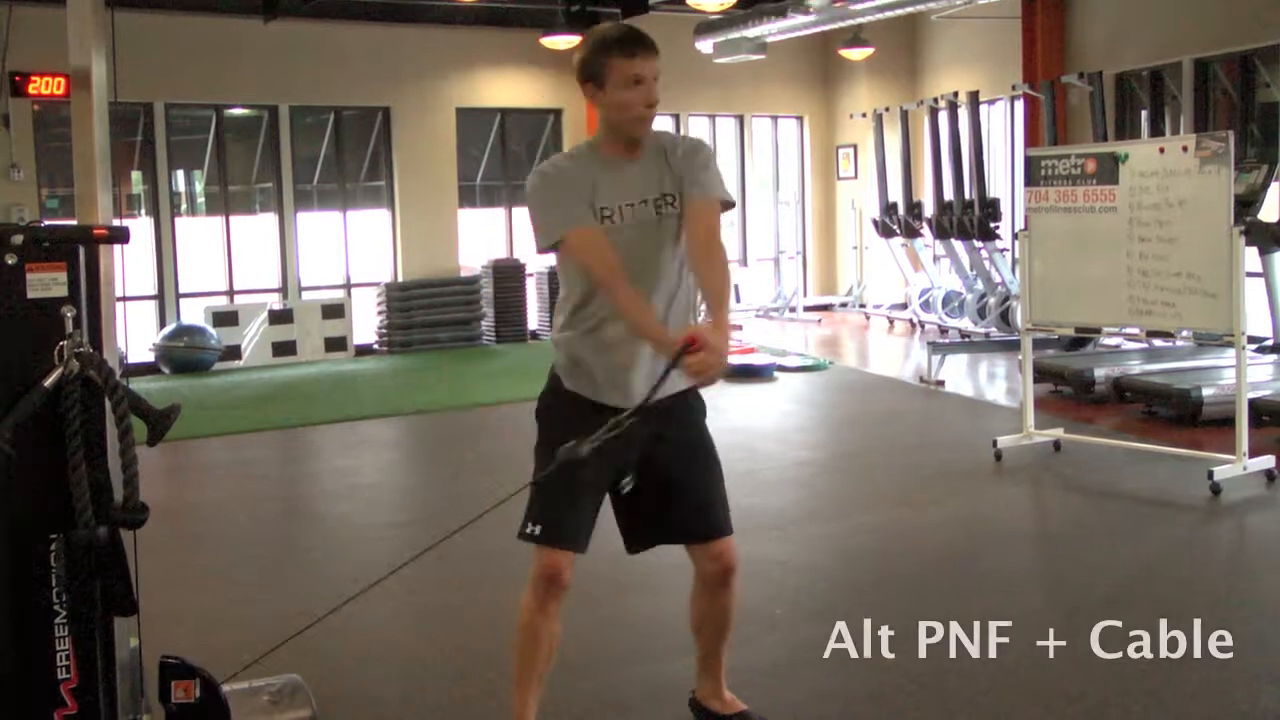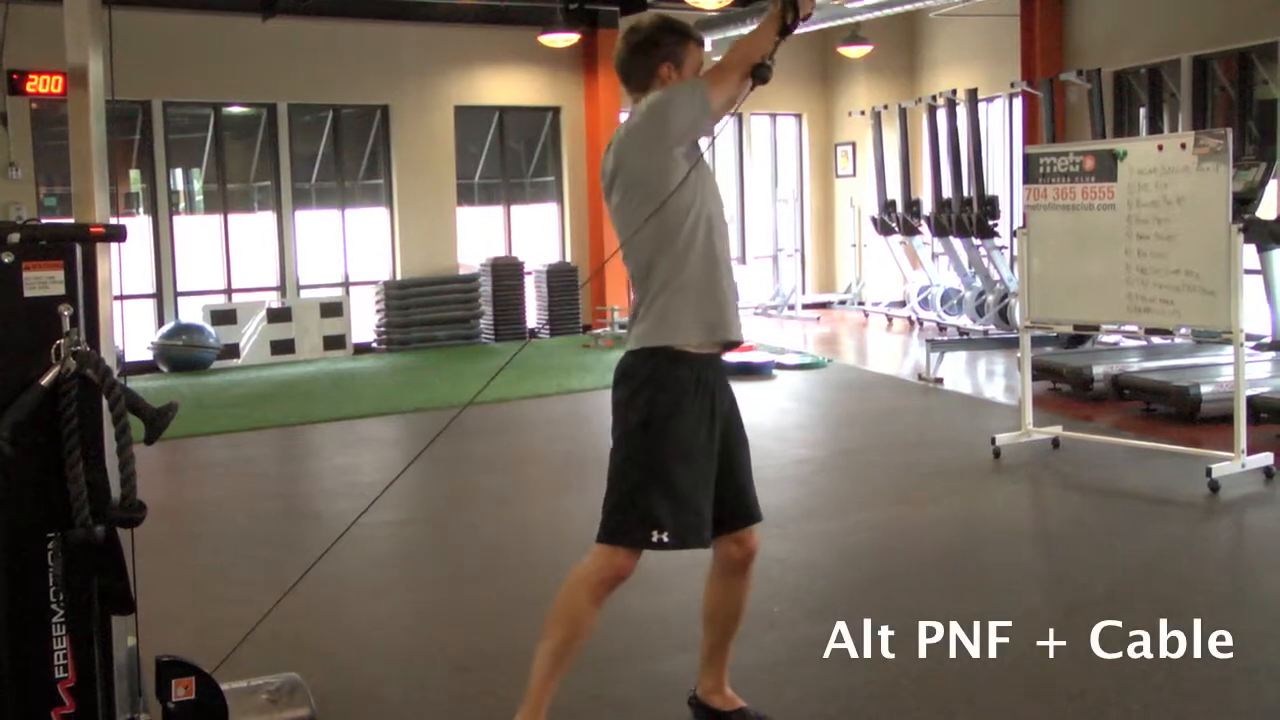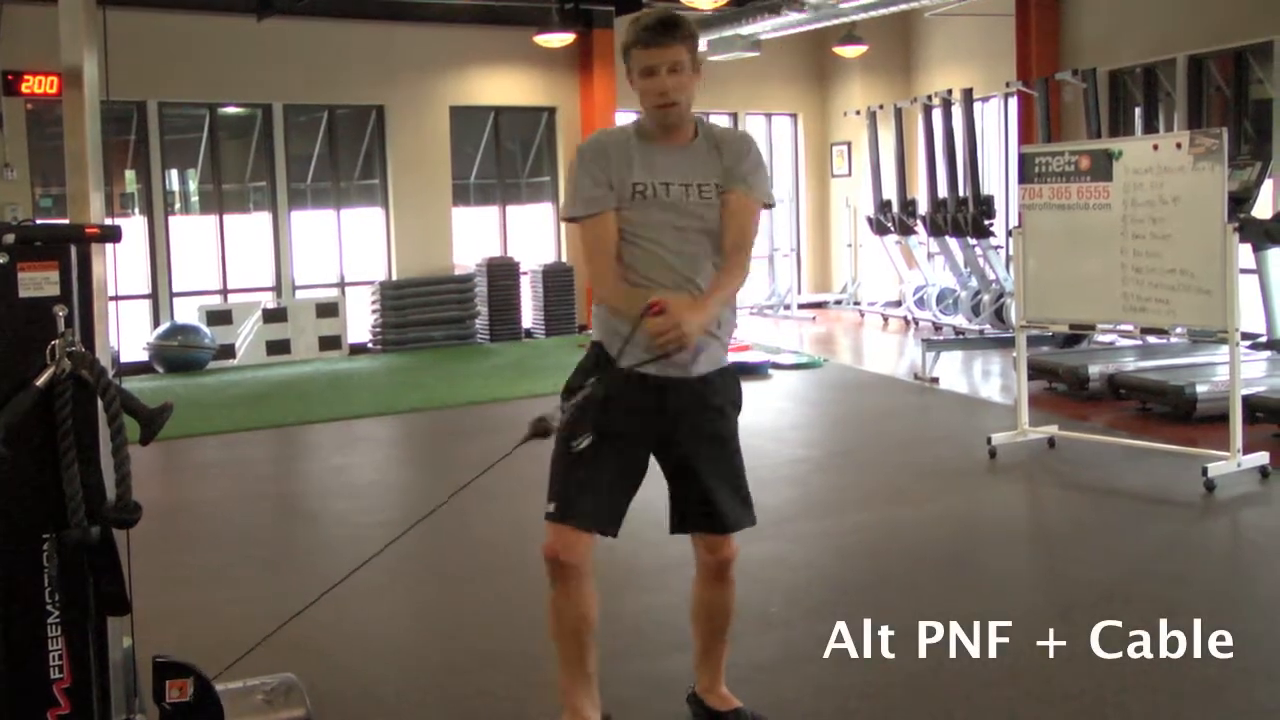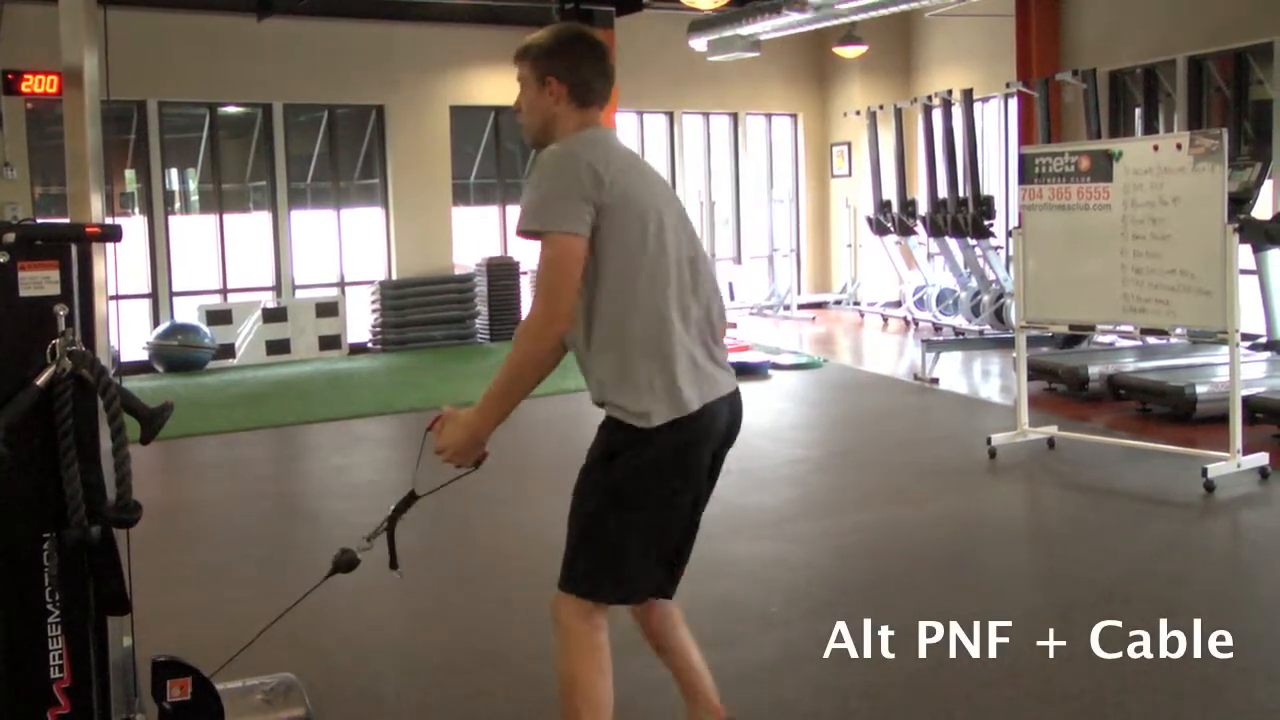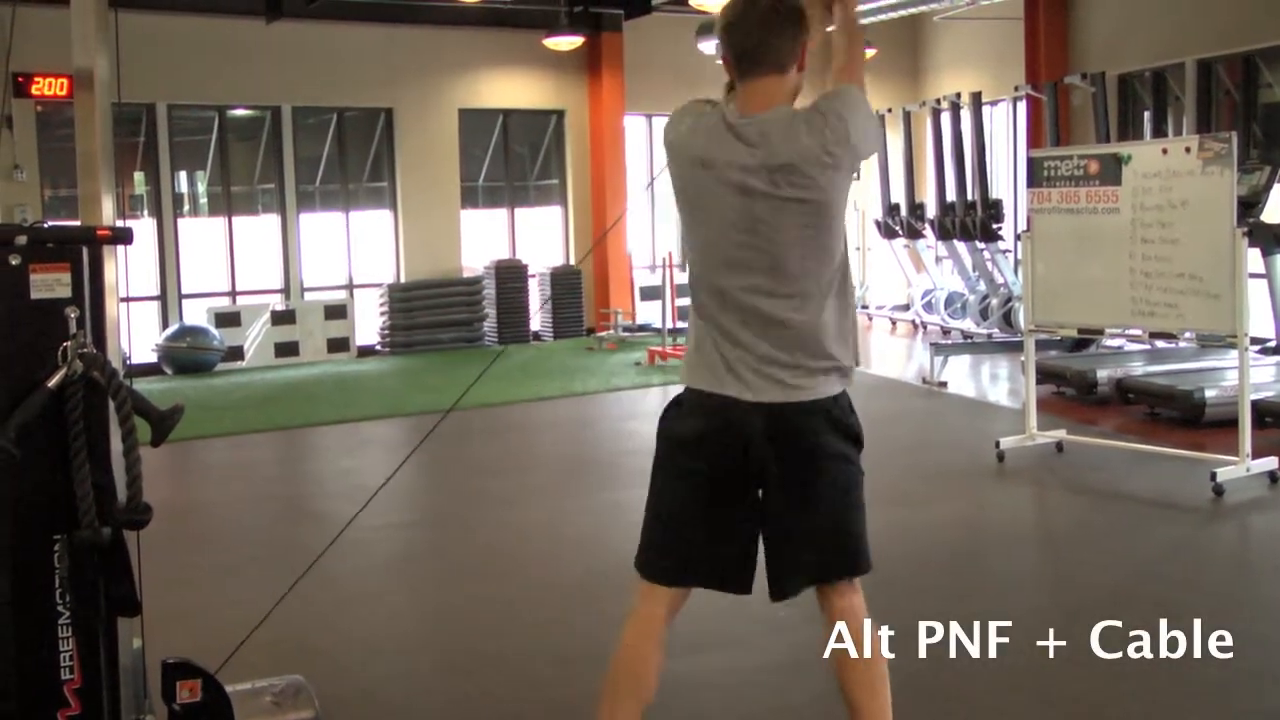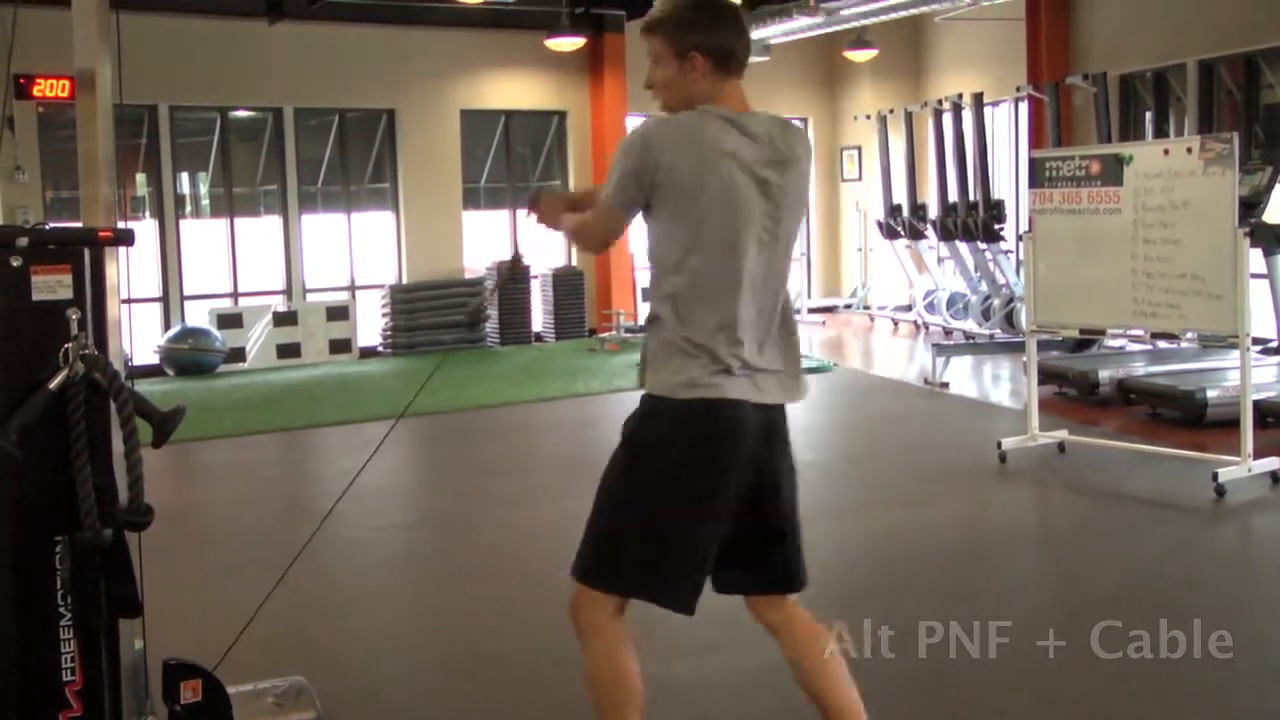
dt=0.7s
person 1, frame 1
left shoulder: (686, 156)
right shoulder: (556, 179)
left elbow: (708, 242)
right elbow: (604, 273)
left wrist: (716, 328)
right wrist: (663, 337)
left hip: (669, 395)
right hip: (582, 397)
left knee: (719, 560)
right knee: (552, 572)
person 1, frame 2
left shoulder: (661, 137)
right shoulder: (655, 122)
left elbow: (733, 85)
right elbow: (739, 62)
left hip: (703, 372)
right hip: (667, 373)
left knee: (738, 546)
right knee: (616, 559)
person 1, frame 3
left shoulder: (734, 152)
right shoulder: (597, 157)
left elbow: (737, 252)
right elbow: (601, 268)
left wrist: (705, 309)
right wrist: (649, 317)
left hip: (702, 379)
right hip: (620, 372)
left knee: (719, 552)
right knee: (566, 550)
person 1, frame 4
left shoulder: (565, 164)
right shoulder: (624, 165)
left elbow: (552, 319)
left wrist: (481, 422)
right wrist: (490, 412)
left hip: (654, 416)
right hip: (708, 401)
left knee: (580, 608)
right knee: (634, 584)
person 1, frame 5
left shoulder: (689, 134)
right shoulder: (826, 134)
right elbow: (847, 67)
left hip: (713, 406)
right hip: (813, 408)
left knee: (656, 598)
right knee: (844, 598)
person 1, frame 6
left shoulder: (661, 142)
right shoulder: (794, 149)
left elbow: (596, 236)
left wrist: (561, 216)
right wrist: (584, 204)
left hip: (688, 408)
right hip: (762, 409)
left knee: (595, 603)
right knee: (780, 609)
